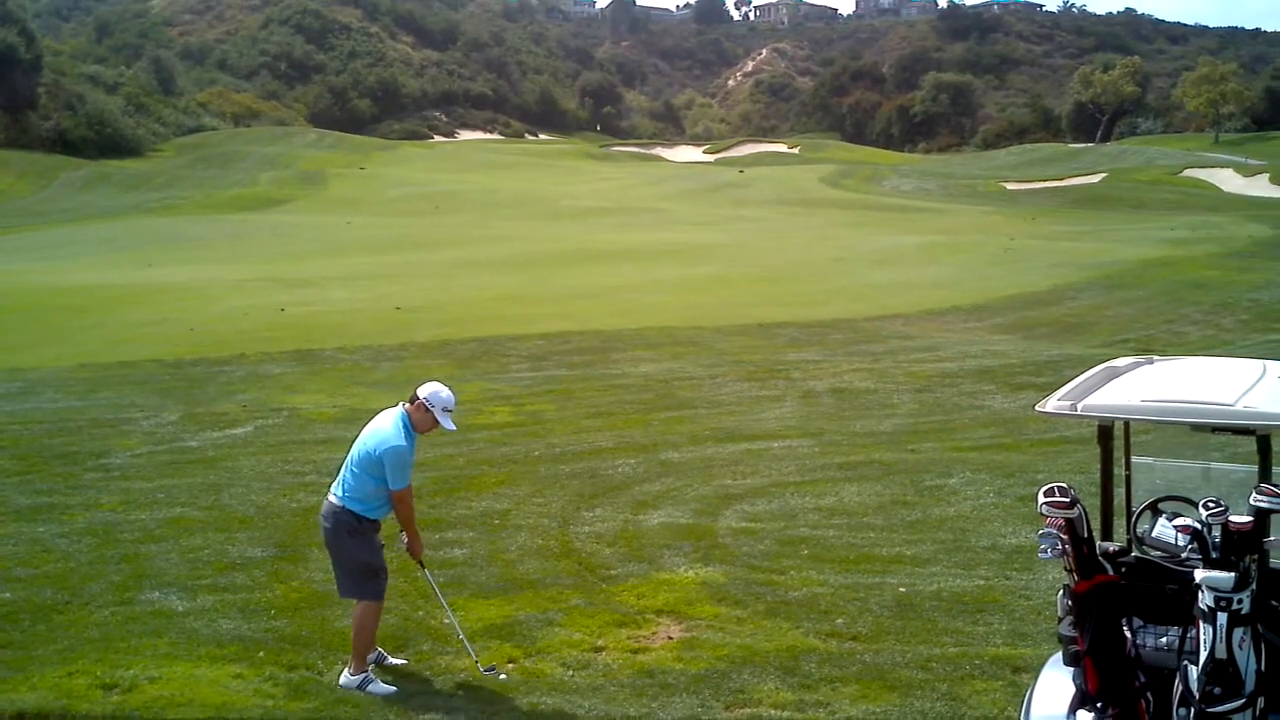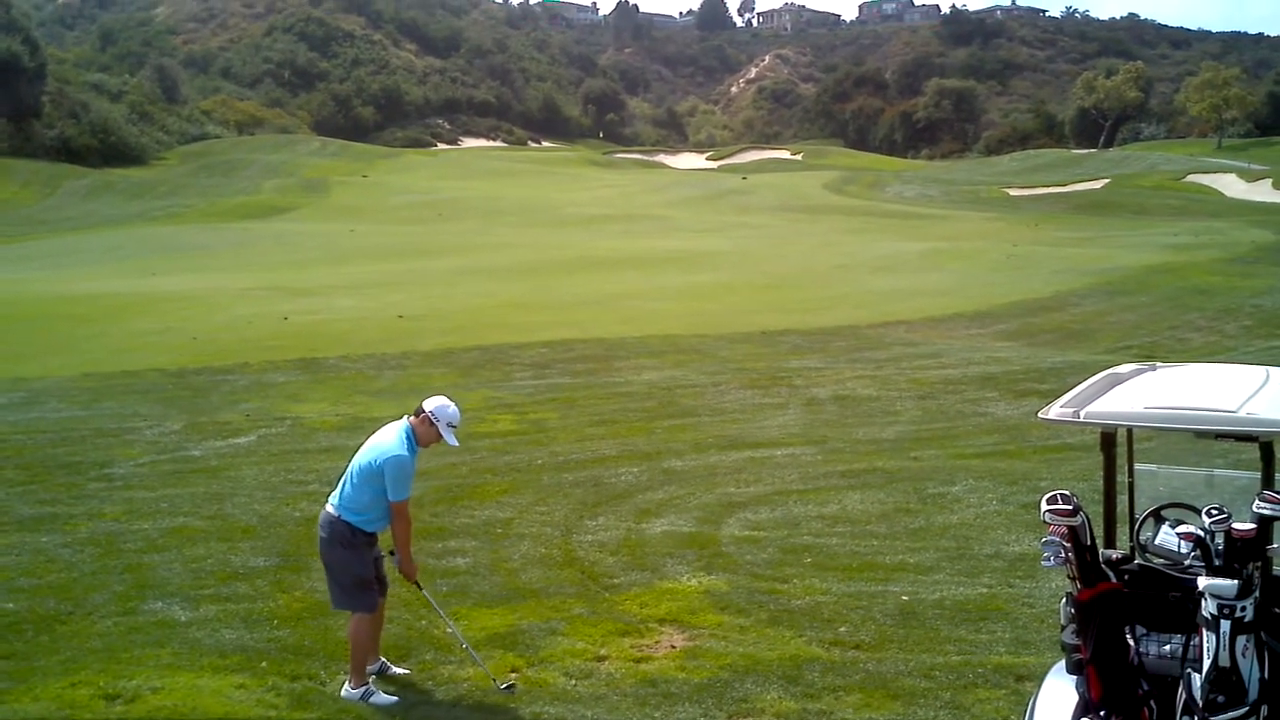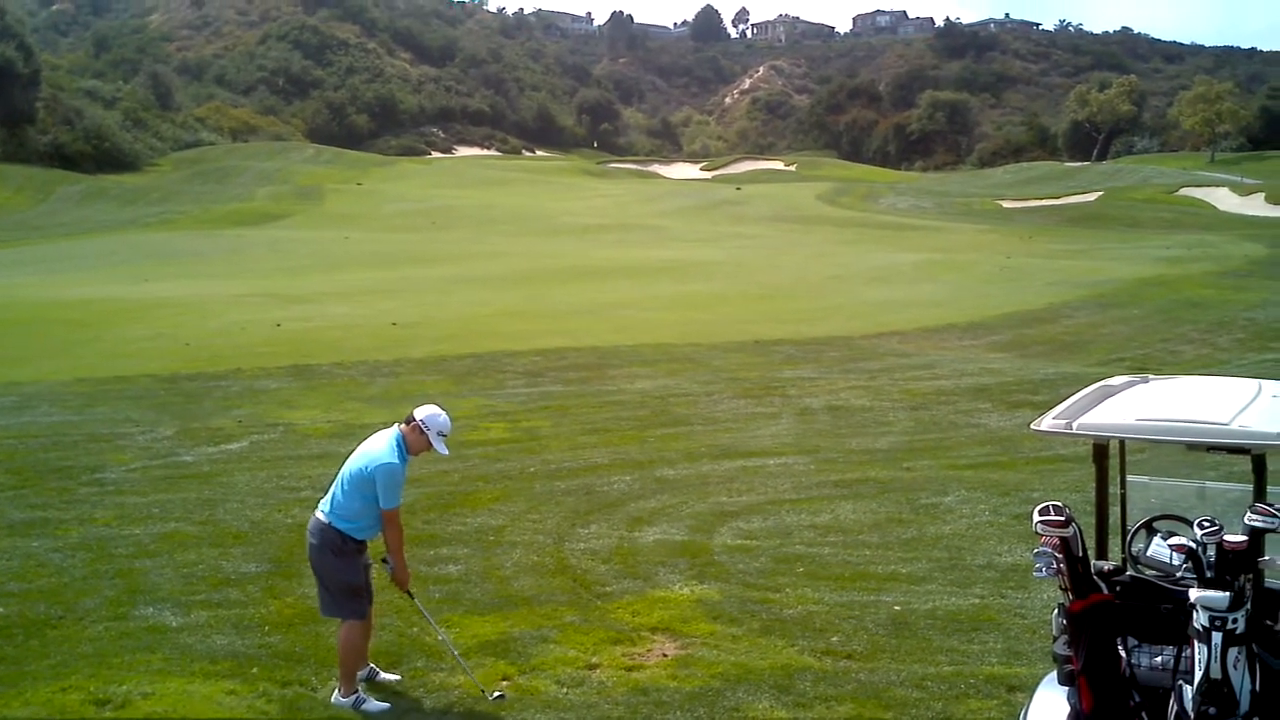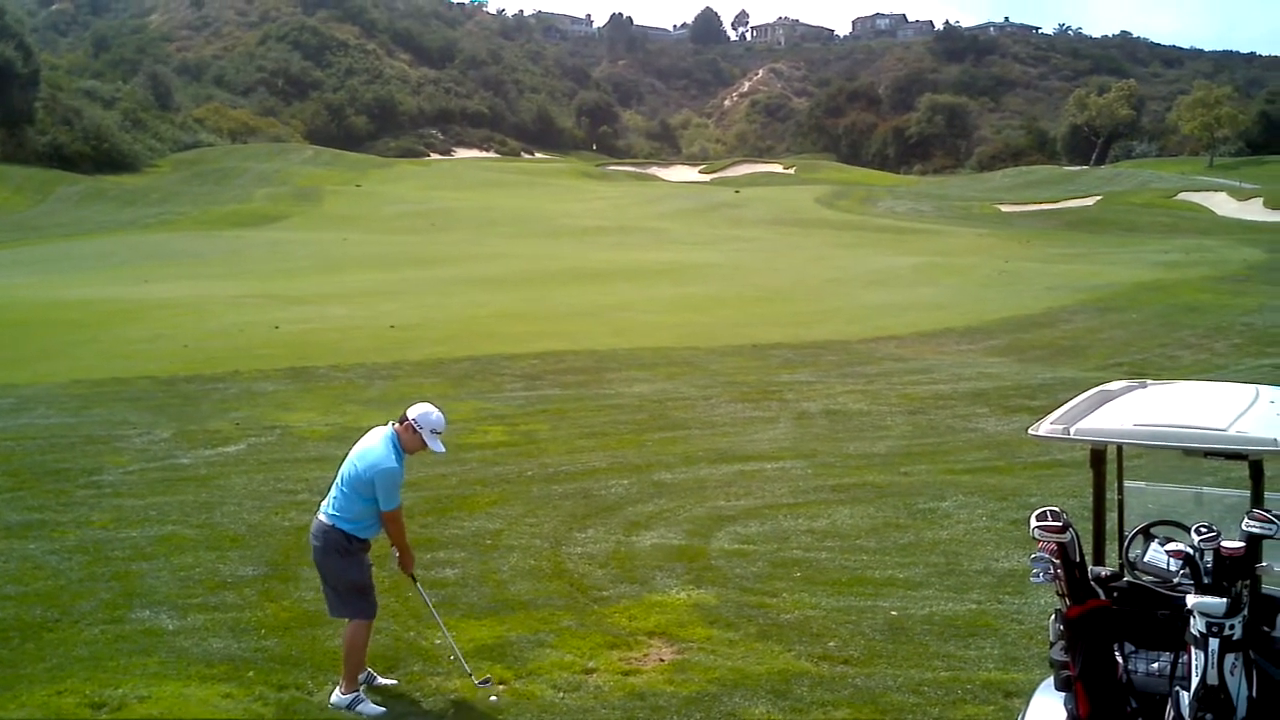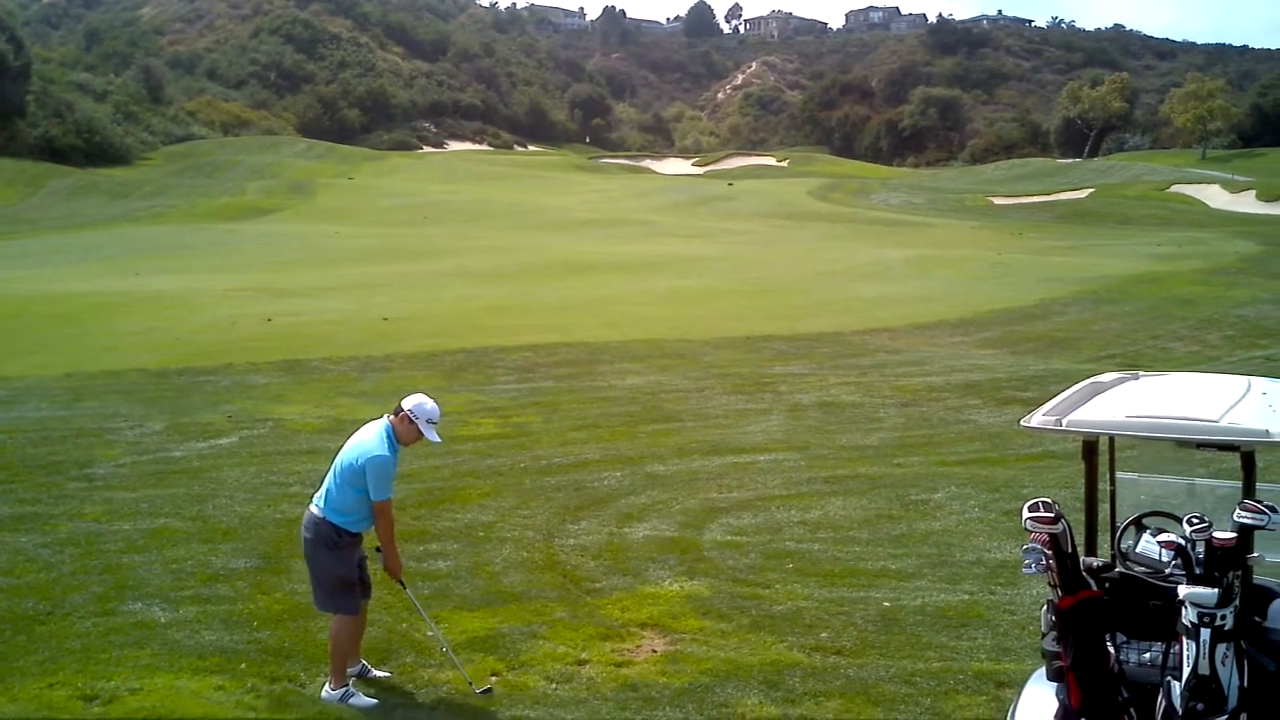
dt=0.4s
person 1, frame 1
left shoulder: (393, 416)
right shoulder: (397, 444)
left elbow: (401, 489)
right elbow: (401, 500)
left wrist: (408, 531)
right wrist: (413, 538)
left hip: (357, 515)
right hip: (347, 520)
left knee: (376, 585)
right knee: (369, 594)
left ankle: (369, 650)
right ankle: (355, 671)
person 1, frame 2
left shoulder: (397, 431)
right shoulder: (399, 455)
left elbow: (395, 510)
right elbow: (399, 515)
left wrist: (401, 552)
right wrist: (406, 558)
left hip: (356, 527)
right hip: (343, 531)
left knee: (377, 596)
right knee: (363, 606)
left ankle: (372, 660)
right ankle: (357, 684)
person 1, frame 3
left shoulder: (388, 437)
right shoulder: (390, 463)
right elbow: (391, 522)
left wrist: (393, 556)
right wrist: (400, 566)
left hip: (344, 533)
right hip: (333, 539)
left knee: (363, 606)
right knee: (353, 614)
left ankle: (361, 667)
right ankle: (346, 692)
person 1, frame 4
left shoulder: (380, 434)
right shoulder: (387, 466)
right elbow: (392, 519)
left wrist: (398, 546)
right wrist: (406, 554)
left hip: (343, 533)
right hip: (338, 540)
left knee: (364, 608)
right knee: (361, 613)
left ankle: (359, 671)
right ankle: (347, 691)
person 1, frame 5
left shoulder: (378, 429)
right shoulder: (380, 455)
right elbow: (382, 514)
left wrist: (386, 550)
right wrist: (392, 556)
left hip: (341, 527)
right hip: (329, 532)
left knee: (360, 598)
right knee: (345, 608)
left ankle: (352, 663)
right ankle: (337, 685)
